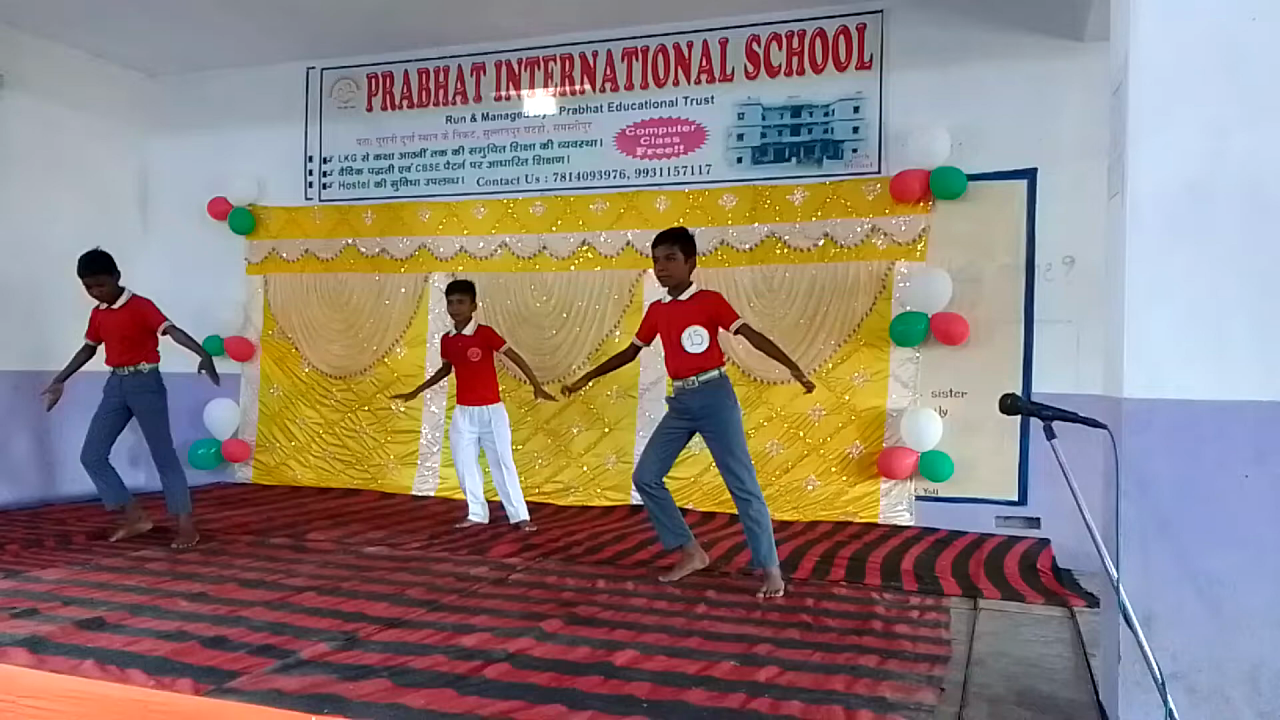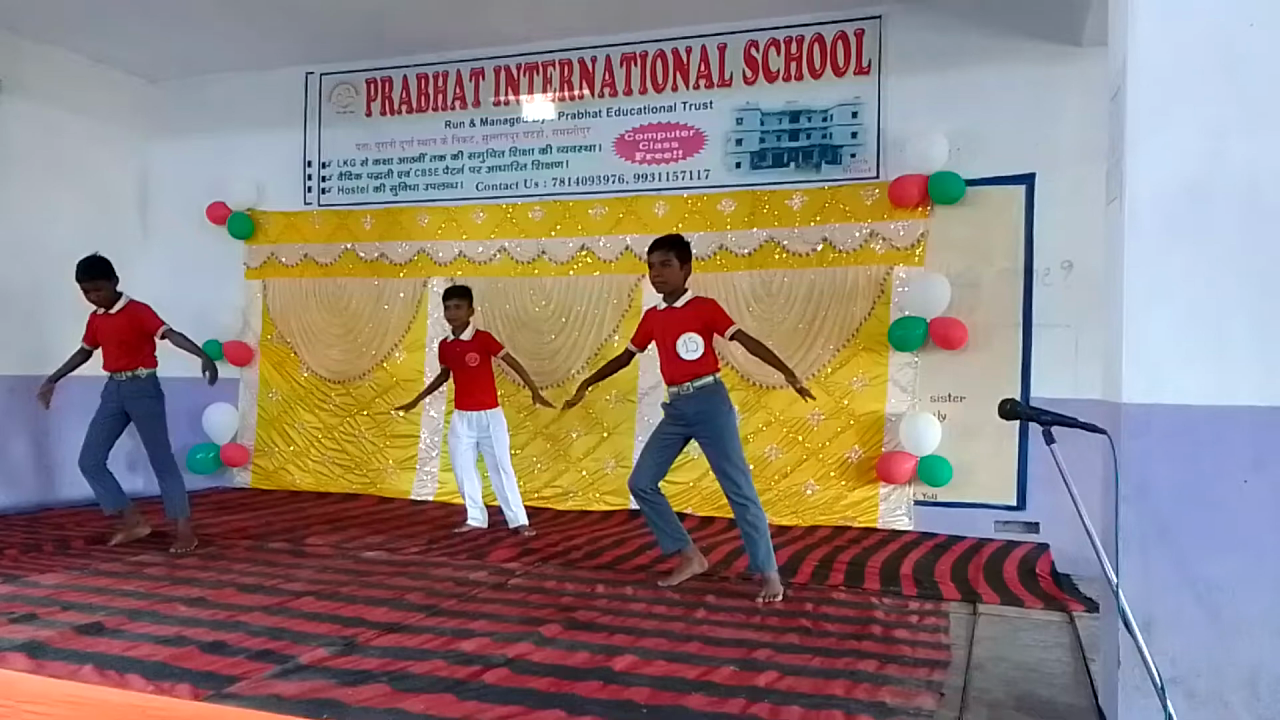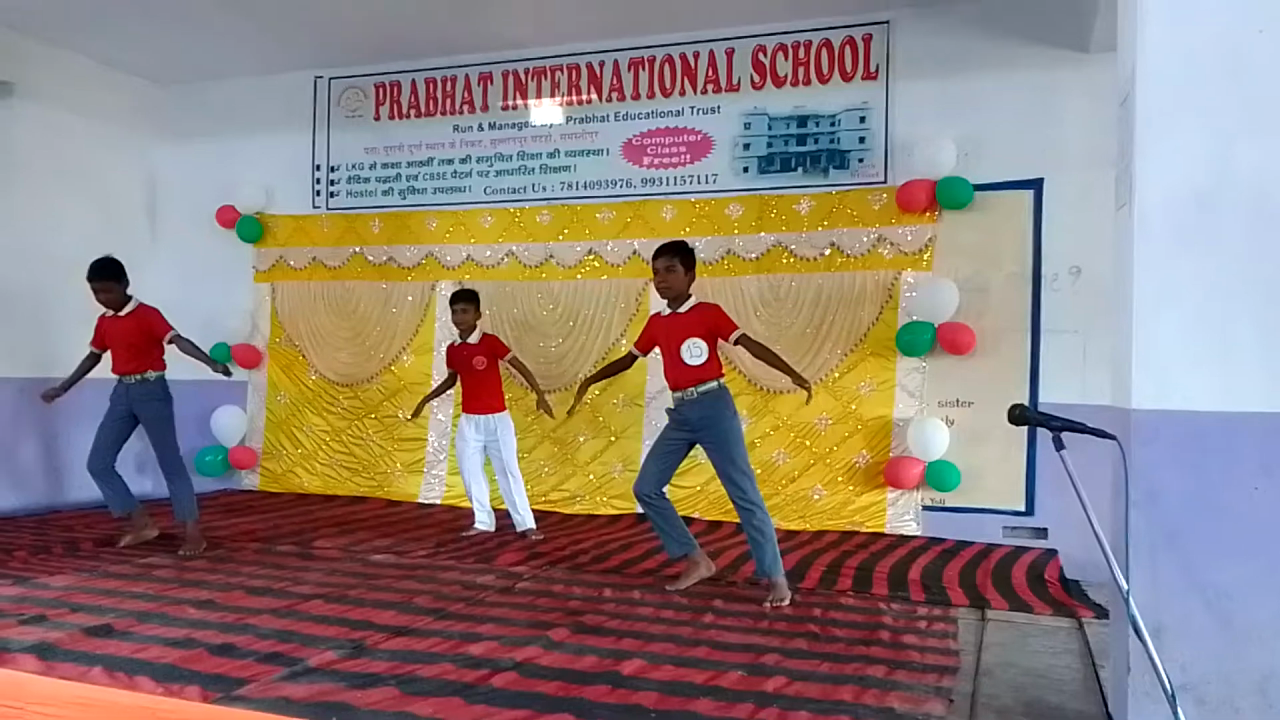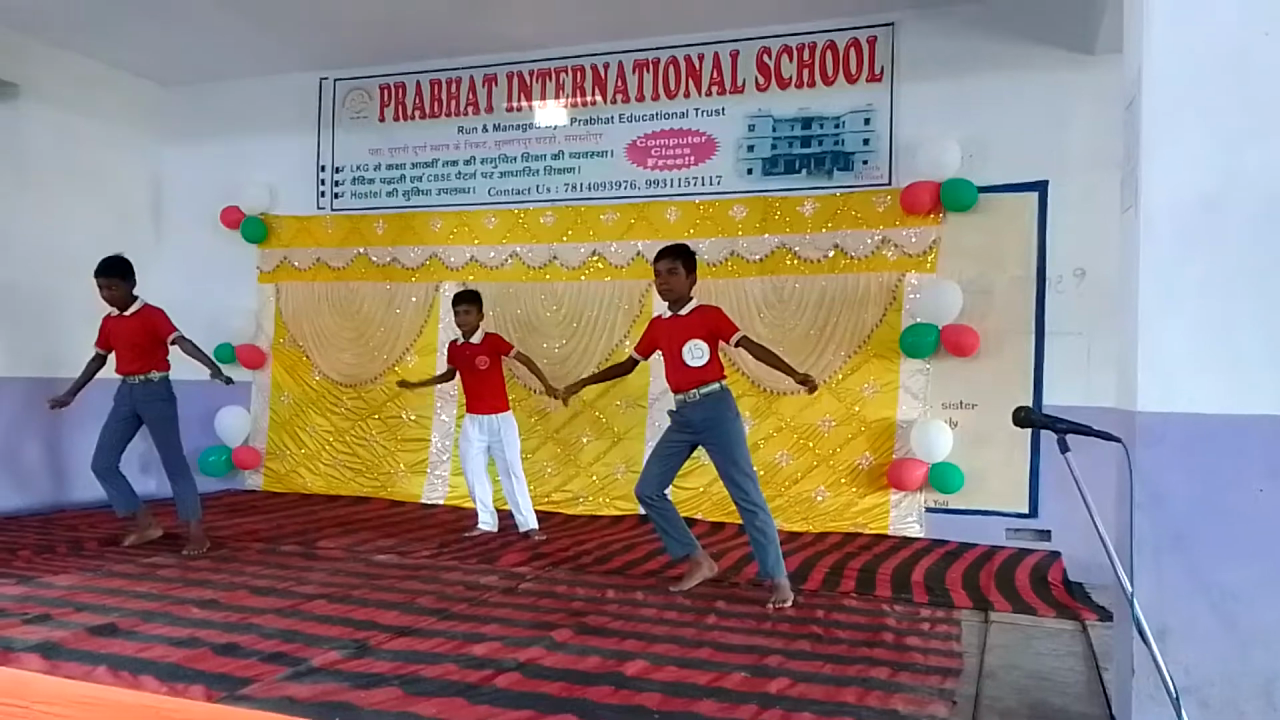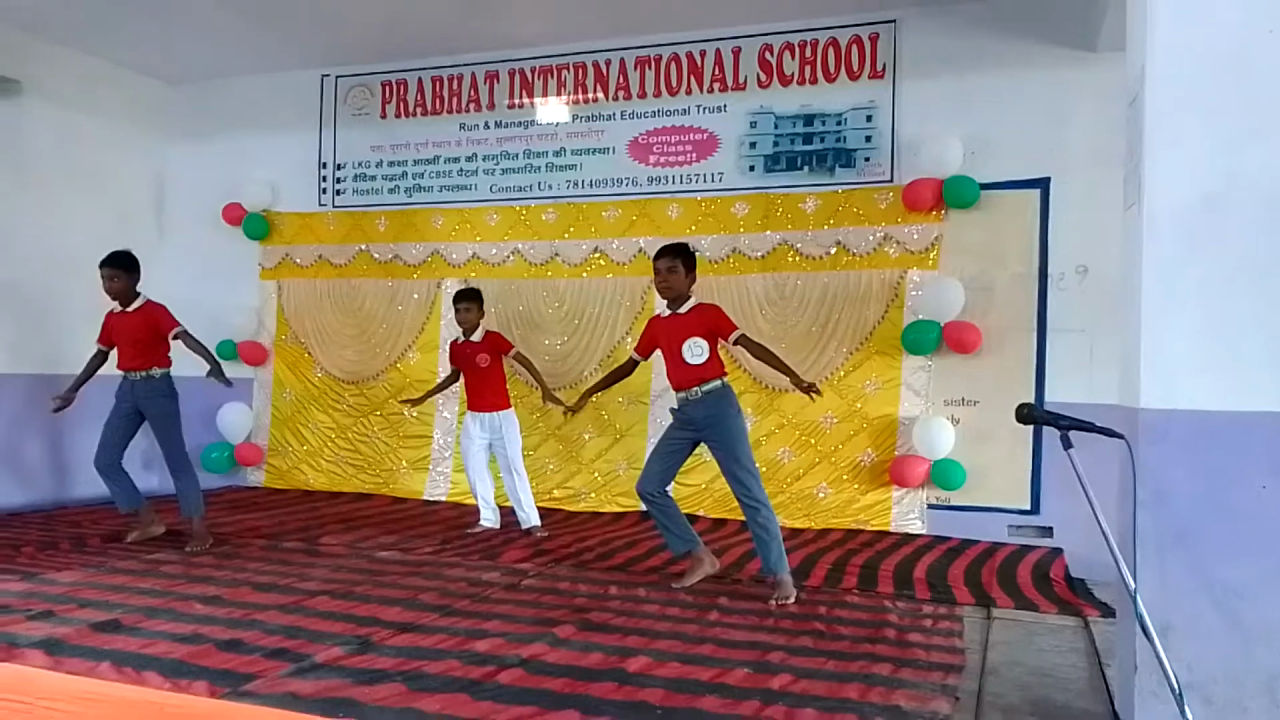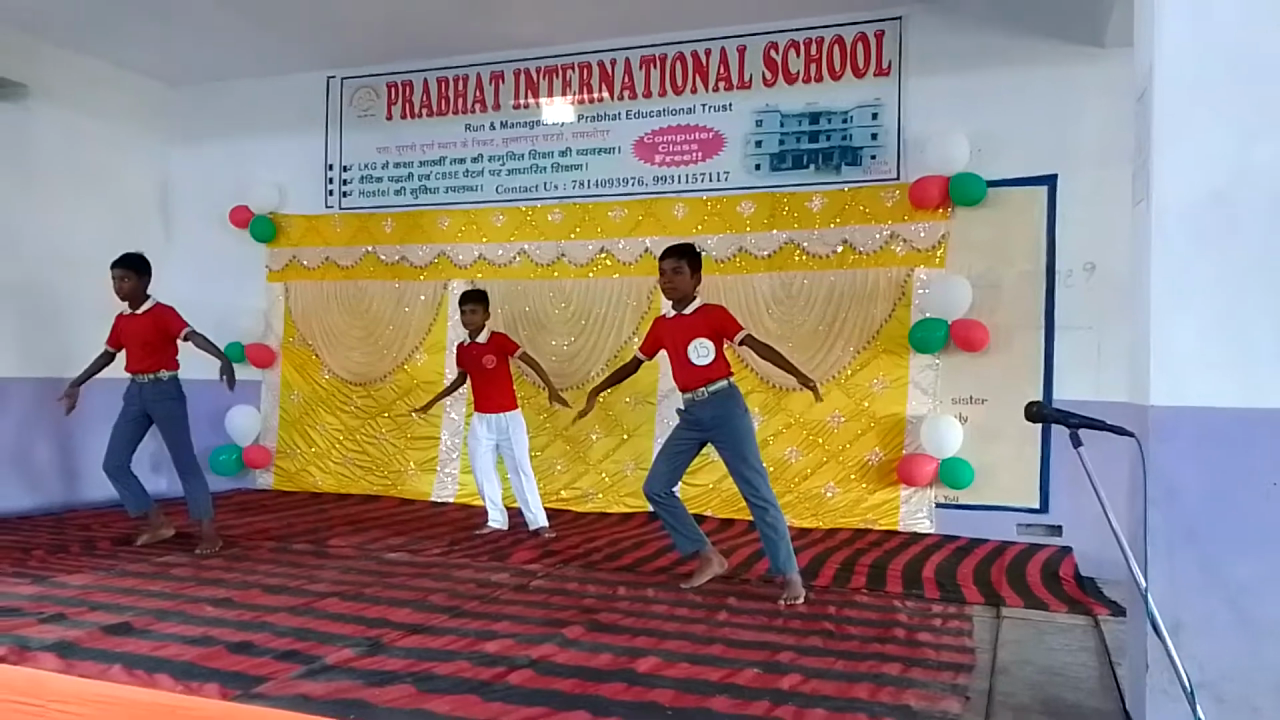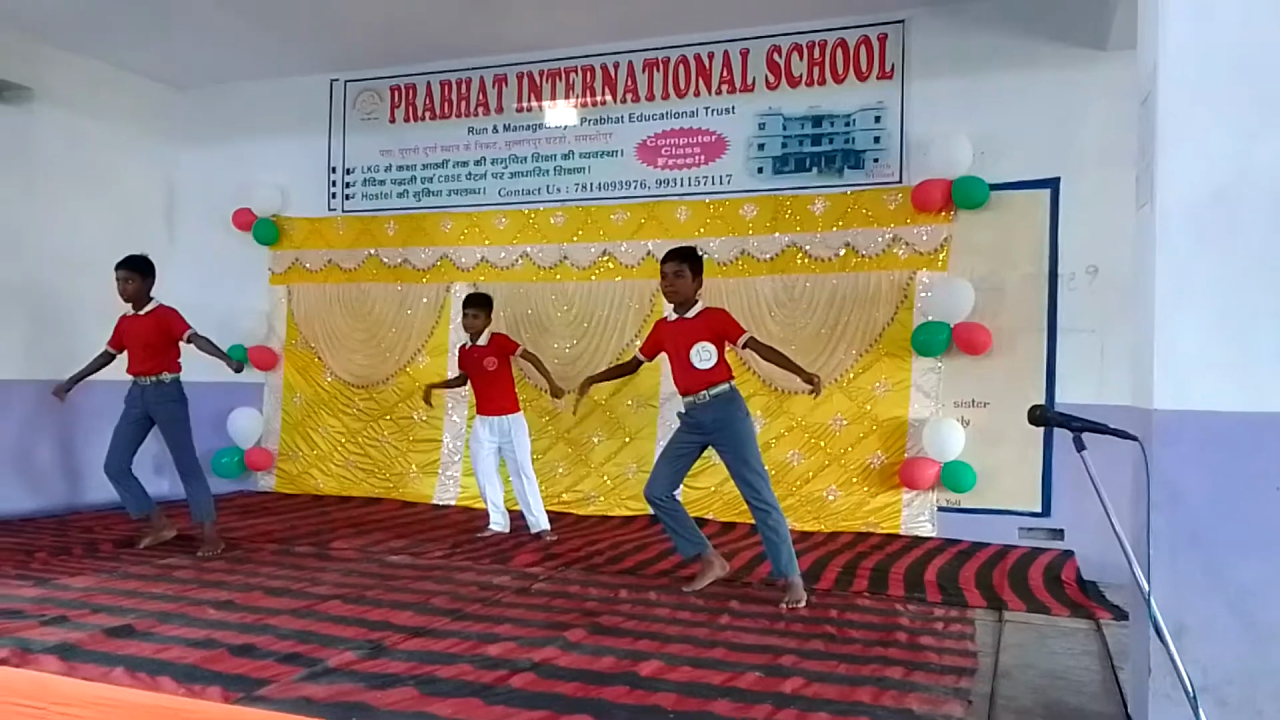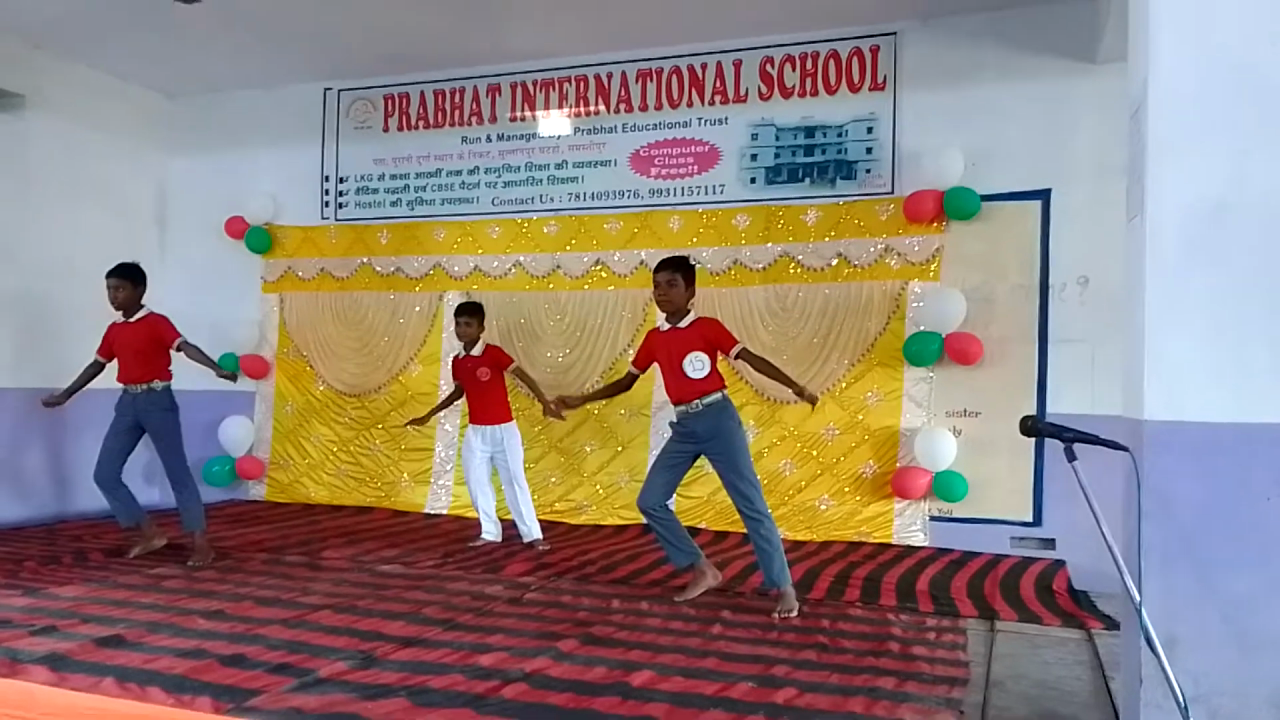
dt=0.2s
person 1, frame 1
left shoulder: (710, 301)
right shoulder: (656, 310)
left elbow: (751, 335)
right elbow: (631, 352)
left wrist: (794, 368)
right wrist: (587, 377)
left hip: (714, 396)
right hip: (681, 401)
left knee: (742, 484)
right knee: (645, 477)
left ankle: (771, 569)
right ankle: (691, 552)
person 1, frame 2
left shoulder: (705, 307)
right shoulder: (652, 317)
left elbow: (747, 341)
right elbow: (626, 357)
left wrist: (788, 374)
right wrist: (587, 383)
left hip: (709, 402)
right hip: (675, 408)
left knee: (738, 489)
right knee: (641, 482)
left ankle: (770, 574)
right ankle: (689, 556)
person 1, frame 3
left shoulder: (709, 313)
right shoulder: (655, 323)
left elbow: (750, 345)
right elbow: (627, 360)
left wrist: (793, 375)
right wrist: (588, 382)
left hip: (714, 407)
right hip: (680, 414)
left knee: (744, 494)
right knee: (646, 488)
left ankle: (777, 579)
right ankle: (696, 561)
person 1, frame 4
left shoulder: (710, 315)
right shoulder: (657, 326)
left elbow: (751, 346)
right elbow: (628, 365)
left wrist: (795, 375)
right wrist: (584, 383)
left hip: (716, 408)
right hip: (683, 415)
left knee: (746, 495)
right knee: (648, 489)
left ankle: (779, 579)
right ankle: (699, 561)
person 1, frame 5
left shoulder: (709, 314)
right shoulder: (655, 325)
left elbow: (750, 345)
right elbow: (628, 366)
left wrist: (794, 377)
right wrist: (589, 393)
left hip: (718, 406)
right hip: (684, 413)
left knee: (749, 492)
right knee: (649, 486)
left ankle: (782, 575)
right ankle: (701, 557)
person 1, frame 6
left shoulder: (714, 314)
right shoulder: (661, 325)
left elbow: (756, 345)
right elbow: (633, 364)
left wrist: (799, 375)
right wrist: (596, 391)
left hip: (725, 406)
right hip: (690, 414)
left knee: (756, 492)
right knee: (656, 487)
left ankle: (790, 576)
right ankle: (708, 558)
person 1, frame 7
left shoulder: (716, 317)
right shoulder: (662, 328)
left elbow: (759, 347)
right elbow: (633, 364)
left wrist: (802, 373)
right wrist: (592, 380)
left hip: (726, 409)
right hip: (692, 417)
left knee: (759, 495)
right knee: (657, 491)
left ankle: (792, 579)
right ankle: (710, 561)
person 1, frame 8
left shoulder: (708, 327)
right shoulder: (653, 339)
left elbow: (751, 358)
right elbow: (626, 381)
left wrist: (795, 387)
right wrist: (582, 400)
left hip: (718, 419)
right hip: (683, 427)
left knee: (751, 505)
right knee: (650, 501)
left ankle: (784, 588)
right ankle: (702, 570)
person 2, frame 1
left shoulder: (141, 306)
right shoulder: (97, 314)
left elbow: (172, 330)
right elbow: (88, 349)
left wrist: (204, 354)
right wrist: (60, 379)
left hip: (145, 383)
right hip: (115, 385)
left knee: (163, 455)
right knee: (91, 456)
left ankle: (186, 524)
right ankle: (135, 516)
person 2, frame 2
left shoulder: (138, 311)
right shoulder: (95, 319)
left elbow: (170, 334)
right elbow: (84, 352)
left wrist: (204, 356)
right wrist: (52, 380)
left hip: (143, 388)
right hip: (113, 390)
left knee: (161, 460)
right knee: (89, 461)
left ankle: (185, 528)
right ankle: (133, 521)
person 2, frame 3
left shoulder: (147, 315)
right shoulder: (103, 322)
left elbow: (178, 340)
right elbow: (93, 357)
left wrist: (212, 363)
right wrist: (63, 387)
left hip: (151, 391)
right hip: (122, 393)
left knee: (170, 462)
right knee: (98, 463)
left ankle: (193, 531)
right ankle: (141, 523)
person 2, frame 4
left shoulder: (152, 315)
right shoulder: (108, 322)
left elbow: (182, 342)
right elbow: (98, 359)
left wrist: (213, 367)
right wrist: (71, 393)
left hip: (155, 392)
right hip: (125, 393)
left knee: (173, 462)
right knee: (102, 463)
left ankle: (197, 531)
right ankle: (145, 523)
person 2, frame 5
left shoulder: (154, 311)
right shoulder: (111, 318)
left elbow: (184, 336)
right elbow: (100, 354)
left wrist: (212, 362)
right wrist: (73, 389)
left hip: (156, 388)
right hip: (127, 390)
left knee: (176, 459)
right knee: (105, 460)
left ankle: (199, 527)
right ankle: (148, 520)
person 2, frame 6
left shoulder: (163, 313)
right shoulder: (121, 320)
left elbow: (193, 336)
right elbow: (107, 354)
left wrist: (223, 359)
right wrist: (77, 384)
left hip: (164, 391)
right hip: (135, 393)
left knee: (185, 461)
right knee: (114, 464)
left ankle: (208, 530)
right ankle: (157, 523)
person 2, frame 7
left shoulder: (166, 315)
right shoulder: (124, 322)
left elbow: (195, 338)
right elbow: (107, 355)
left wrist: (227, 359)
right wrist: (72, 381)
left hip: (166, 393)
right hip: (137, 395)
left knee: (186, 464)
right knee: (115, 466)
left ankle: (211, 533)
right ankle: (159, 525)
person 2, frame 8
left shoulder: (157, 323)
right shoulder: (114, 330)
left elbow: (185, 347)
right elbow: (97, 365)
left wrist: (217, 369)
right wrist: (65, 395)
left hip: (157, 401)
right hip: (127, 403)
left knee: (178, 472)
right knee: (105, 474)
left ankle: (201, 542)
right ankle: (149, 533)
person 3, frame 1
left shoulder: (485, 333)
right shoulder: (447, 340)
left elbow: (514, 356)
left wrist: (536, 385)
right wrist: (417, 391)
left hip: (491, 410)
right hip: (463, 413)
left knee: (502, 463)
right knee: (465, 465)
left ankle: (520, 516)
right ankle: (477, 513)
person 3, frame 2
left shoulder: (483, 338)
right shoulder: (444, 345)
left elbow: (512, 362)
left wrist: (534, 391)
right wrist: (418, 399)
left hip: (489, 415)
right hip: (461, 418)
left knee: (501, 468)
right knee: (463, 470)
left ankle: (518, 520)
right ankle: (476, 518)
person 3, frame 3
left shoulder: (490, 342)
right shoulder: (452, 349)
left elbow: (518, 366)
left wrist: (539, 395)
right wrist: (425, 400)
left hip: (497, 419)
right hip: (469, 421)
left knee: (508, 471)
right knee: (471, 472)
left ankle: (526, 524)
right ankle: (483, 521)
person 3, frame 4
left shoulder: (493, 341)
right shoulder: (454, 348)
left elbow: (524, 360)
right elbow: (450, 374)
left wrist: (546, 385)
right wrist: (418, 385)
left hip: (500, 419)
right hip: (473, 421)
left knee: (511, 471)
right knee: (474, 473)
left ankle: (528, 524)
right ankle: (486, 522)
person 3, frame 5
left shoulder: (493, 339)
right shoulder: (455, 347)
left elbow: (523, 361)
right elbow: (454, 376)
left wrist: (545, 388)
right wrist: (425, 397)
left hip: (502, 416)
right hip: (474, 419)
left knee: (513, 468)
right knee: (475, 470)
left ankle: (531, 521)
right ankle: (488, 518)
person 3, frame 6
left shoulder: (499, 340)
right shoulder: (462, 349)
left elbow: (529, 361)
left wrist: (551, 389)
right wrist: (434, 400)
left hip: (508, 417)
right hip: (481, 420)
left knee: (521, 469)
right knee: (483, 471)
left ankle: (538, 522)
right ankle: (496, 520)
person 3, frame 7
left shoulder: (500, 341)
right shoulder: (464, 351)
left elbow: (531, 358)
left wrist: (552, 384)
right wrist: (434, 386)
left hip: (510, 420)
right hip: (483, 423)
left knee: (522, 472)
right knee: (485, 474)
left ankle: (540, 525)
right ankle: (498, 522)
person 3, frame 8
left shoulder: (493, 353)
right shoulder: (457, 362)
left elbow: (522, 375)
left wrist: (545, 403)
right wrist: (430, 414)
left hip: (503, 429)
right hip: (476, 432)
left knee: (514, 481)
right knee: (477, 483)
left ankle: (533, 534)
right ankle: (490, 532)
